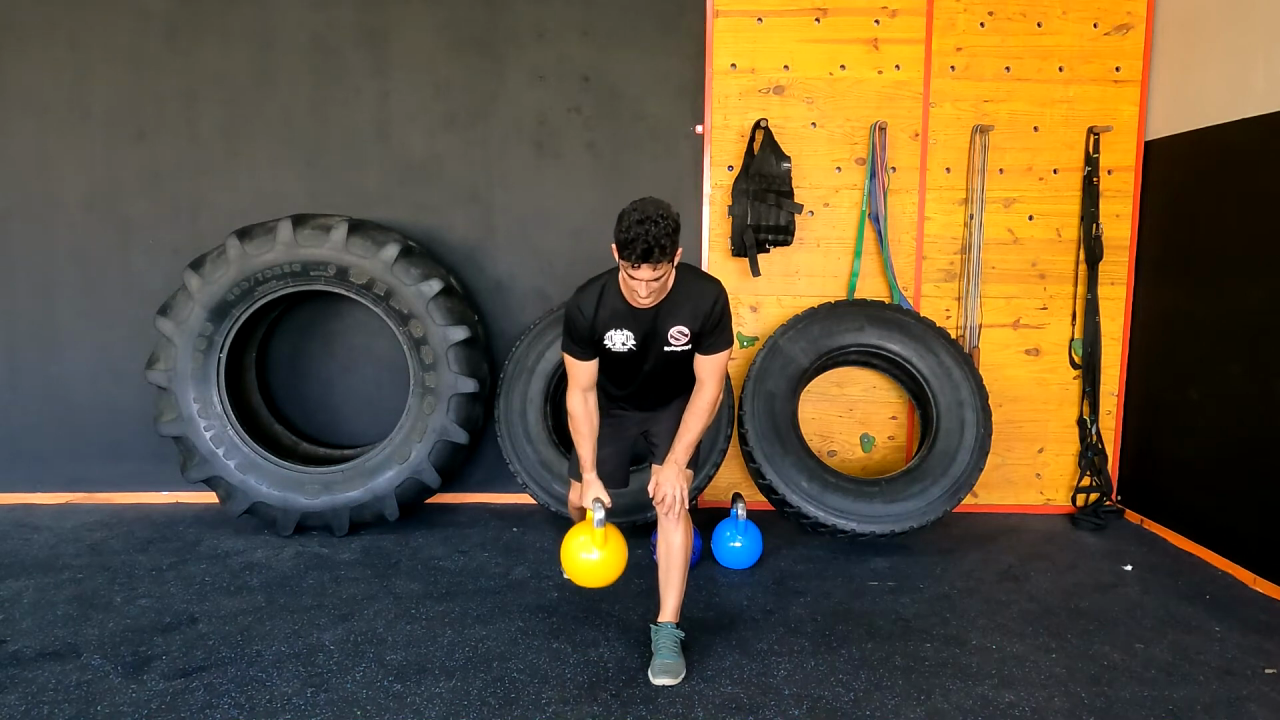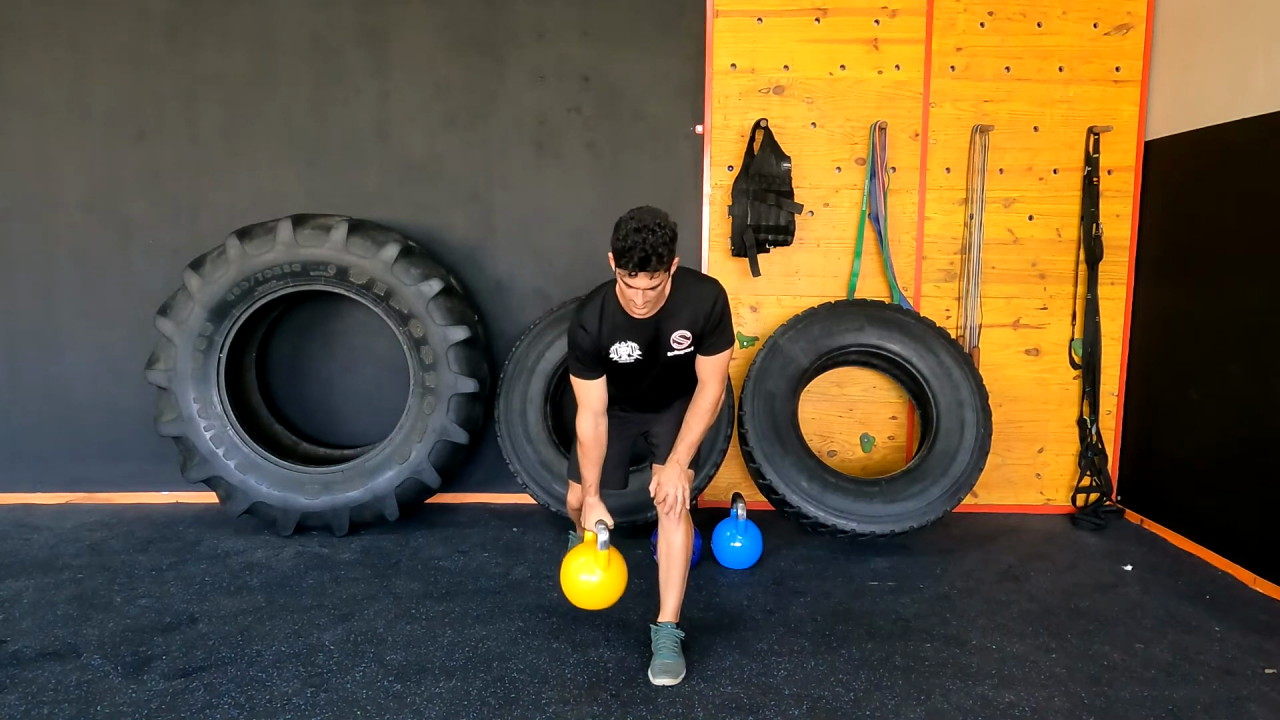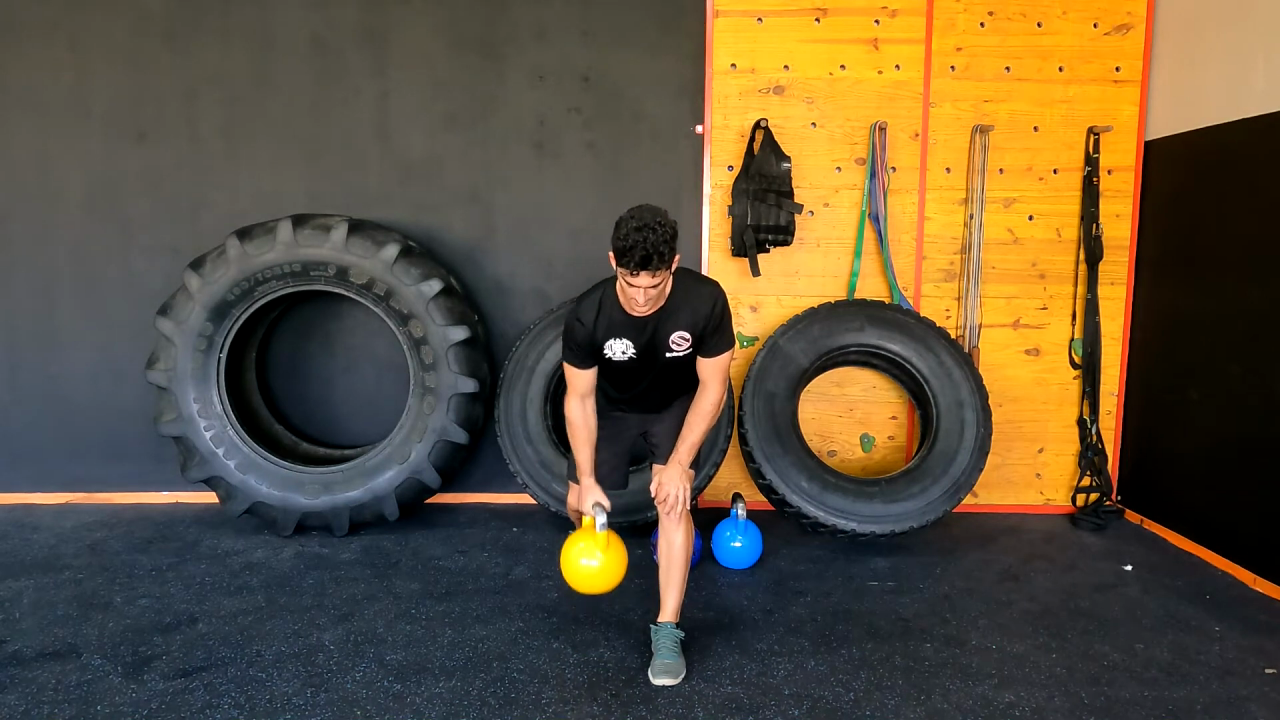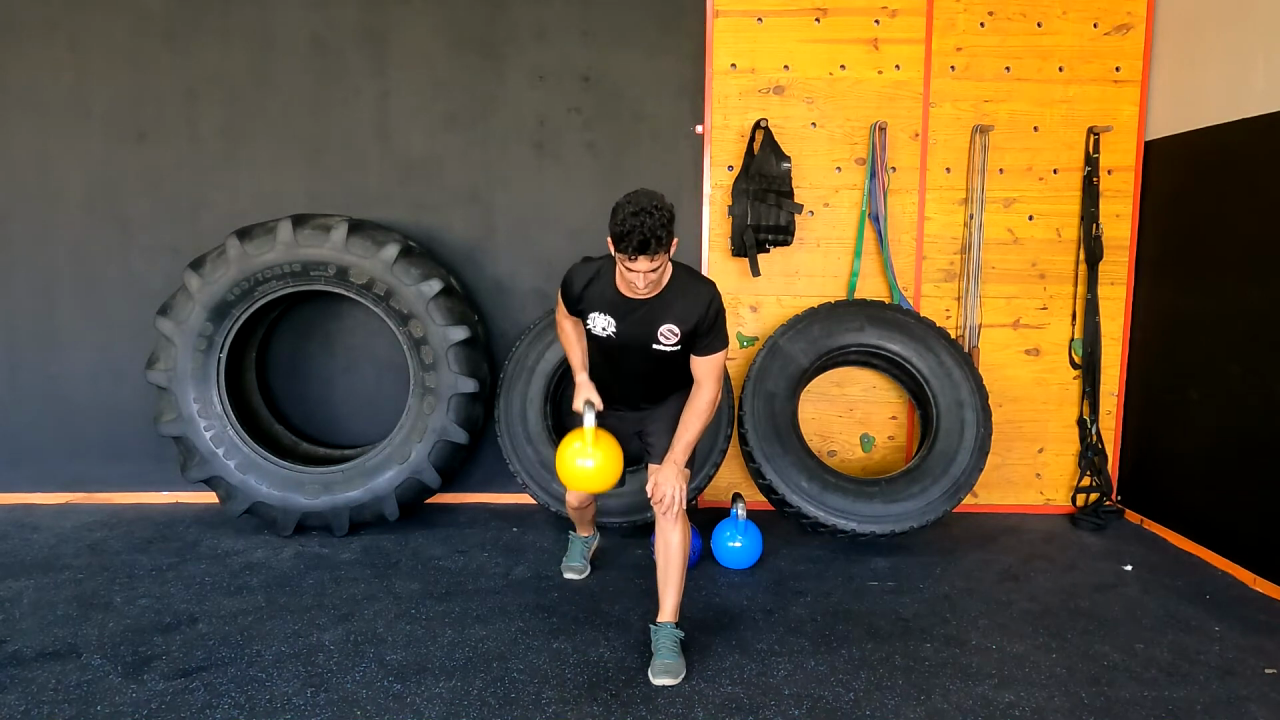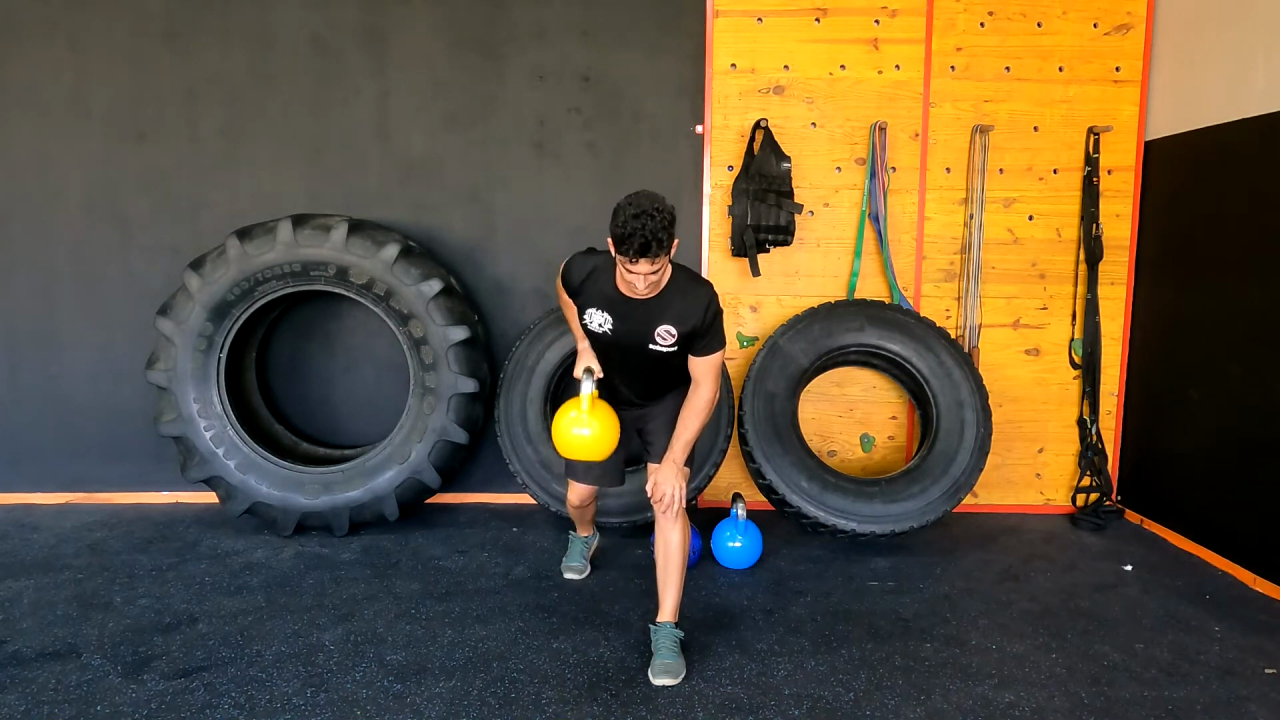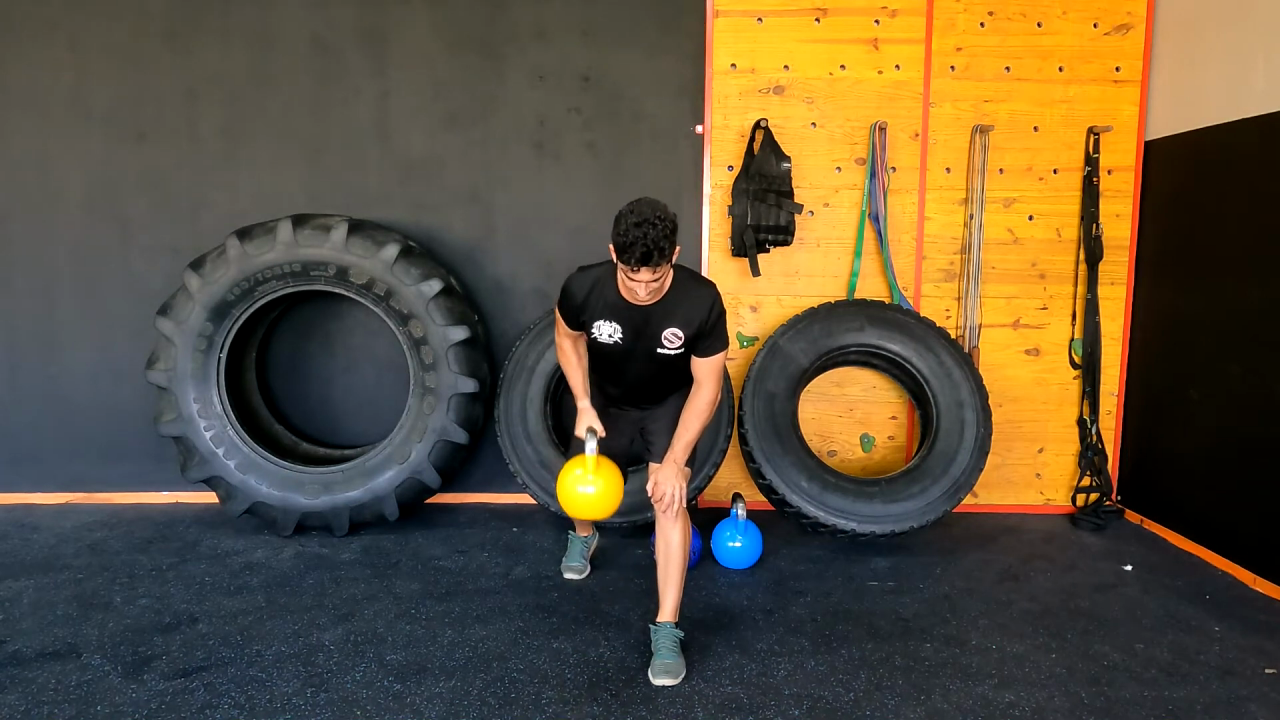
dt=0.3s
person 1, frame 1
left shoulder: (706, 297)
right shoulder: (587, 305)
left elbow: (709, 385)
right elbow: (581, 392)
left wrist: (676, 462)
right wrist: (589, 475)
left hip: (676, 404)
right hip: (612, 405)
left knee: (672, 501)
right knee: (581, 500)
left ankle: (666, 630)
person 1, frame 2
left shoulder: (706, 299)
right shoulder: (589, 321)
left elbow: (711, 384)
right elbow: (592, 415)
left wrist: (677, 462)
right wrist: (592, 497)
left hip: (676, 404)
right hip: (614, 405)
left knee: (672, 500)
right knee: (578, 500)
left ankle: (666, 631)
right ankle: (582, 534)
person 1, frame 3
left shoulder: (705, 301)
right shoulder: (587, 315)
left elbow: (713, 386)
right elbow: (579, 400)
left wrist: (679, 463)
right wrist: (586, 480)
left hip: (676, 406)
right hip: (612, 407)
left knee: (673, 500)
right knee: (580, 502)
left ankle: (667, 631)
person 1, frame 4
left shoulder: (699, 298)
right shoulder: (583, 280)
left elbow: (708, 385)
right elbow: (565, 316)
left wrist: (674, 461)
right wrist: (582, 376)
left hip: (669, 404)
right hip: (603, 401)
left knee: (669, 501)
right knee: (577, 497)
left ankle: (666, 632)
right ankle: (584, 536)
person 1, frame 5
left shoulder: (697, 300)
right shoulder: (584, 271)
left elbow: (705, 385)
left wrist: (673, 461)
right wrist: (583, 345)
left hip: (668, 401)
right hip: (602, 396)
left knee: (668, 500)
right knee: (579, 495)
left ankle: (666, 631)
right ankle: (584, 536)
person 1, frame 6
left shoulder: (701, 301)
right shoulder: (583, 287)
left elbow: (707, 386)
right elbow: (568, 338)
left wrist: (675, 460)
right wrist: (583, 406)
left hip: (670, 403)
right hip: (605, 401)
left knee: (670, 498)
left ankle: (666, 631)
right ankle: (583, 535)
